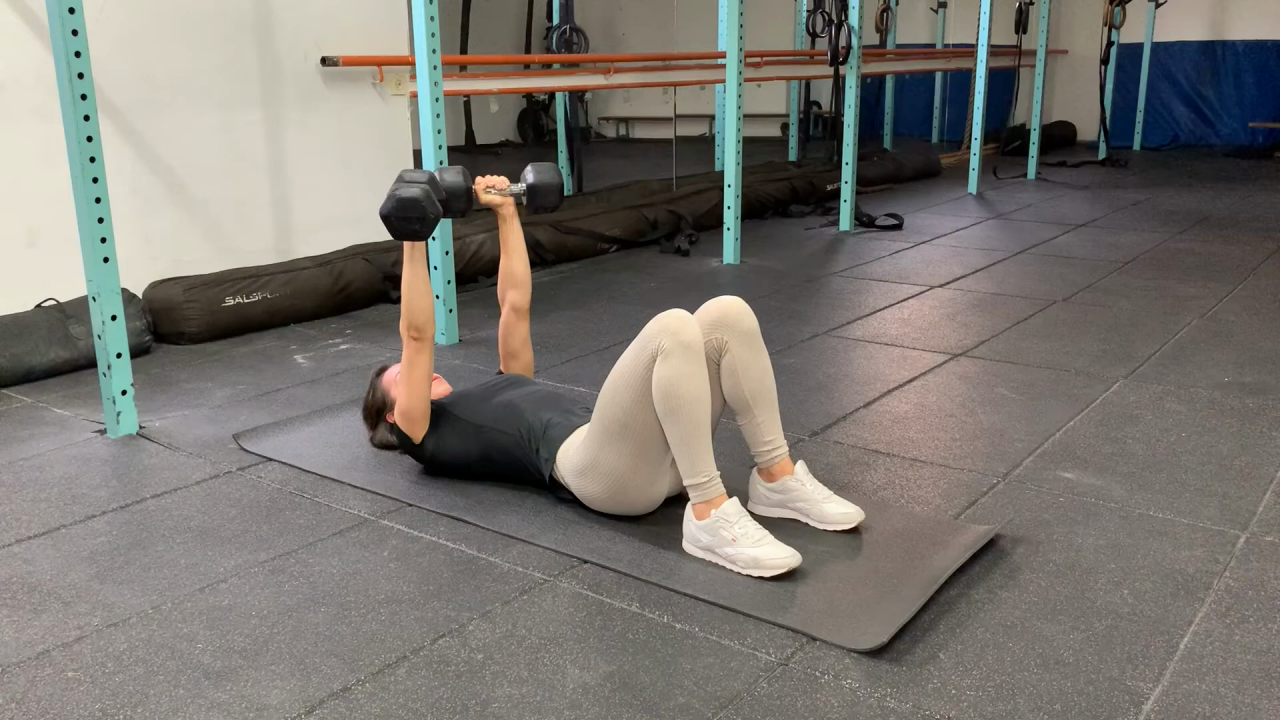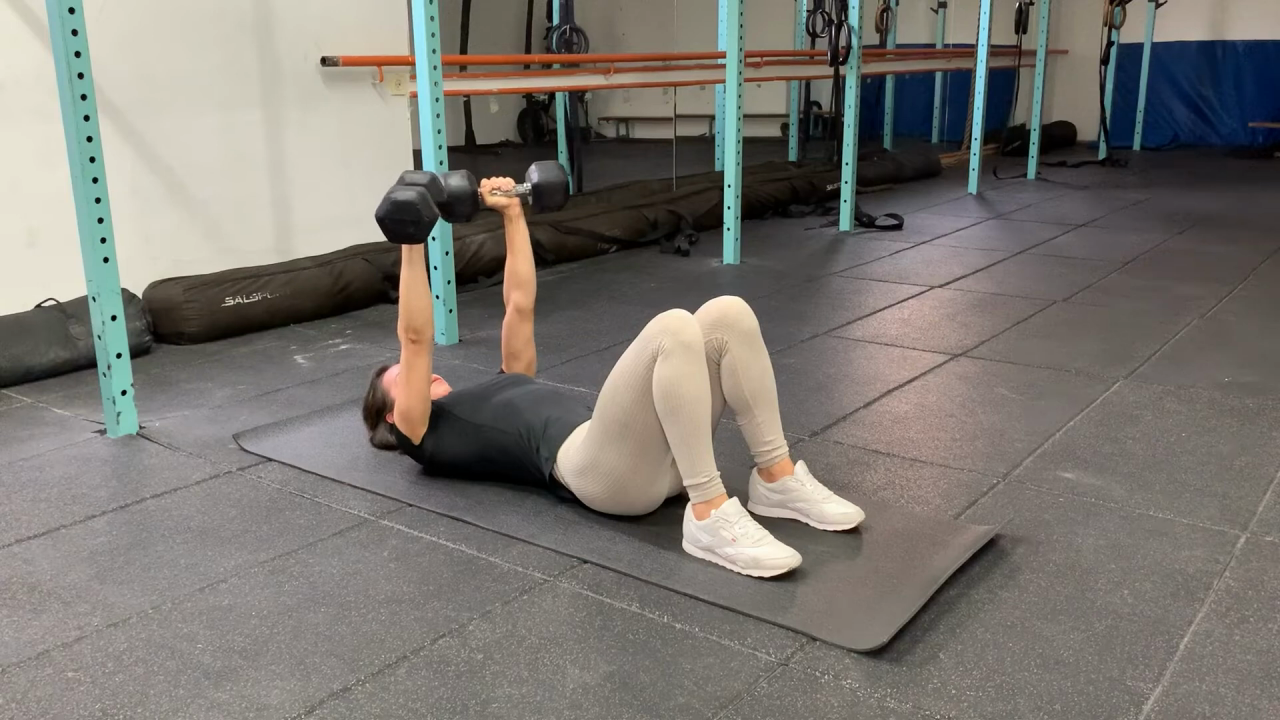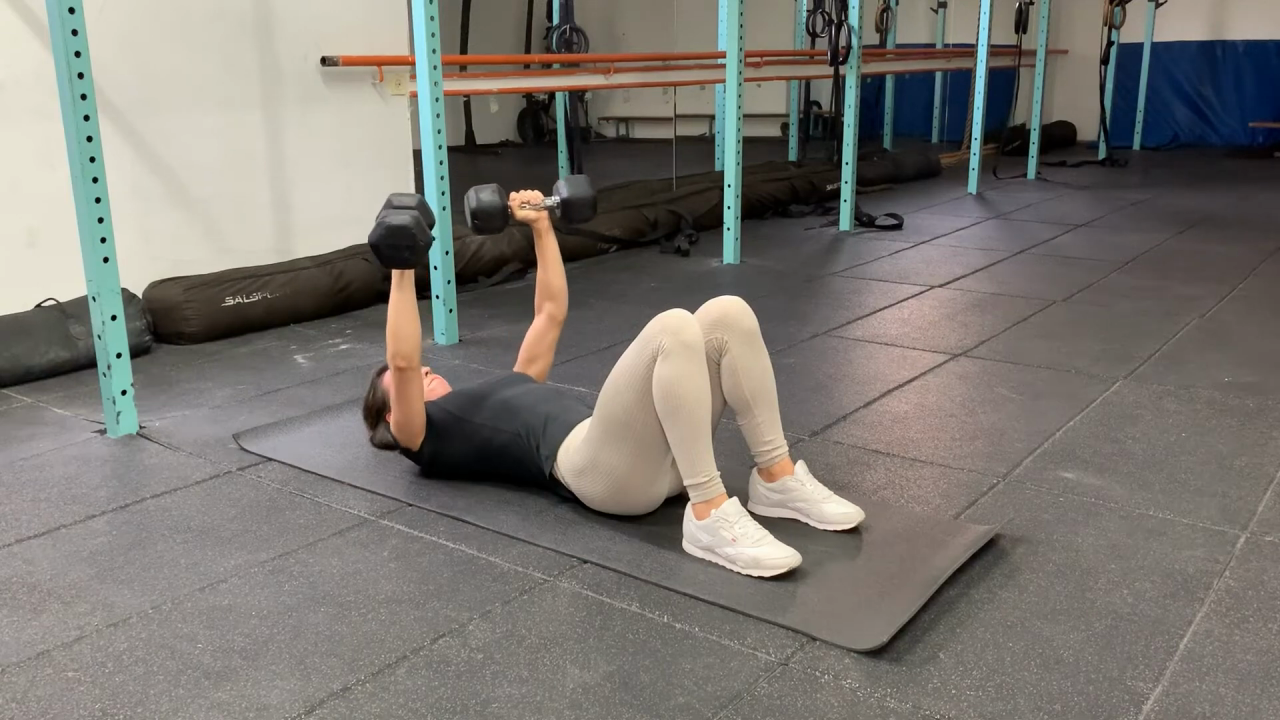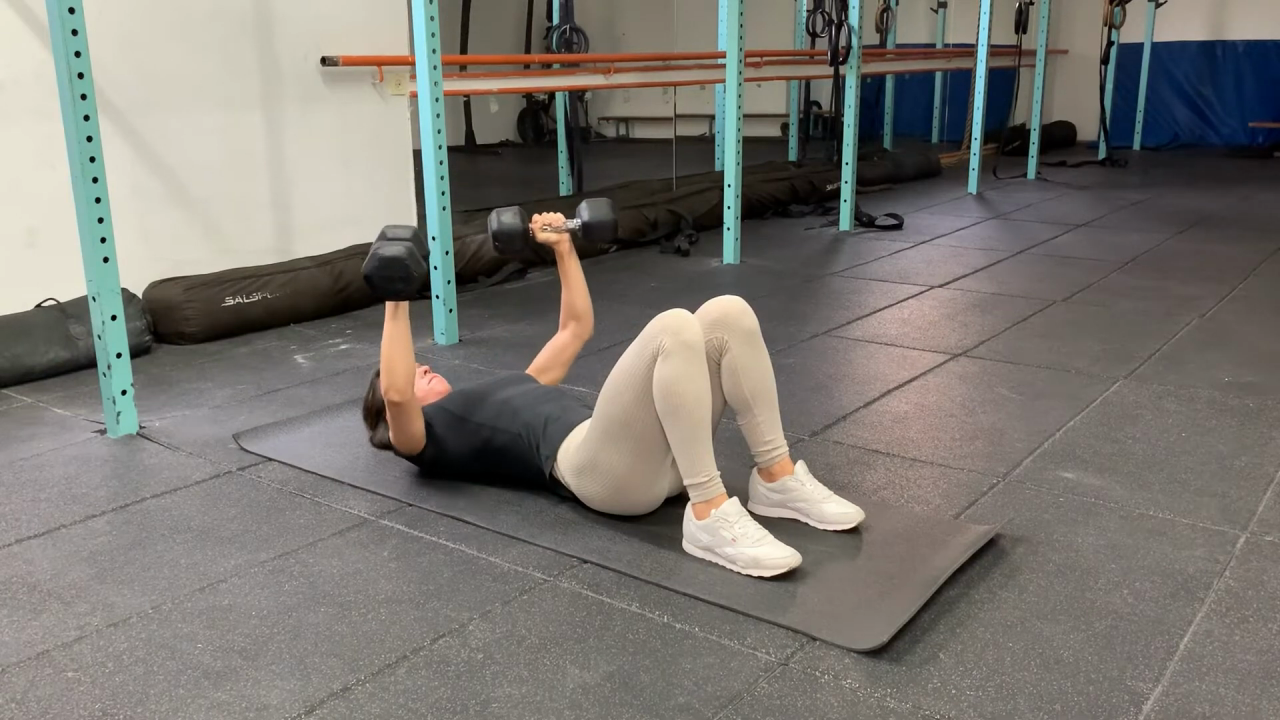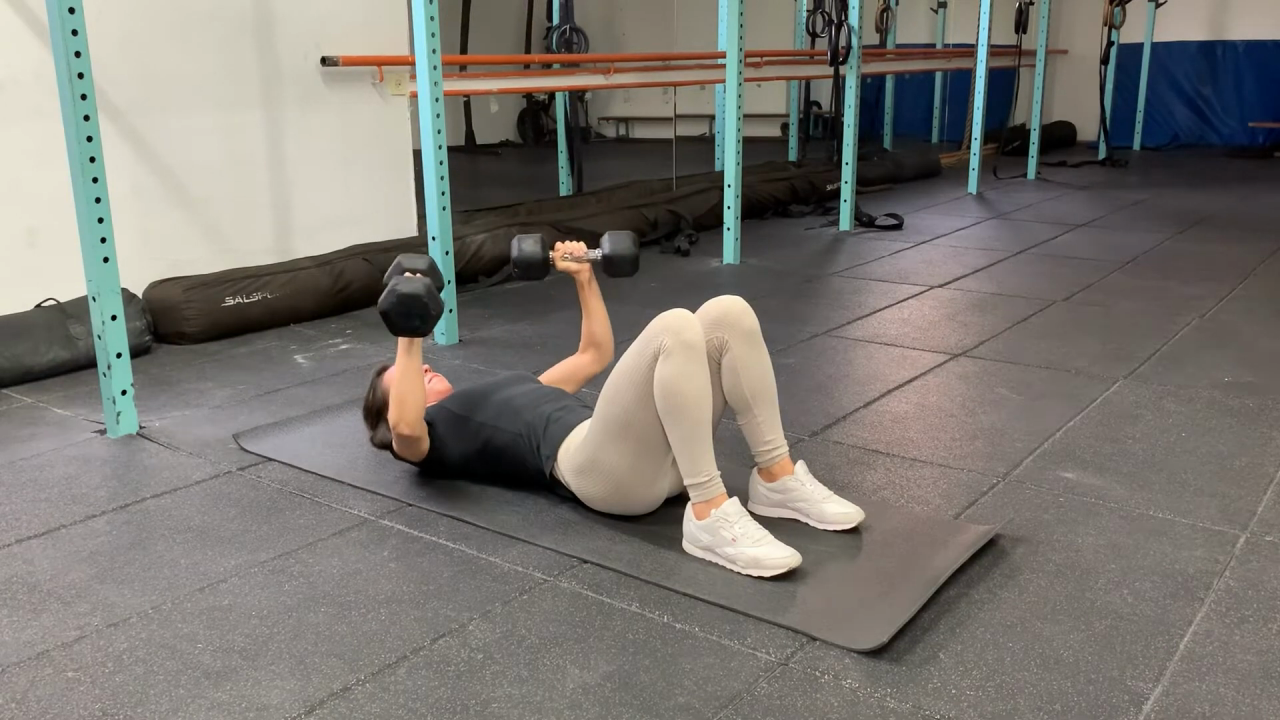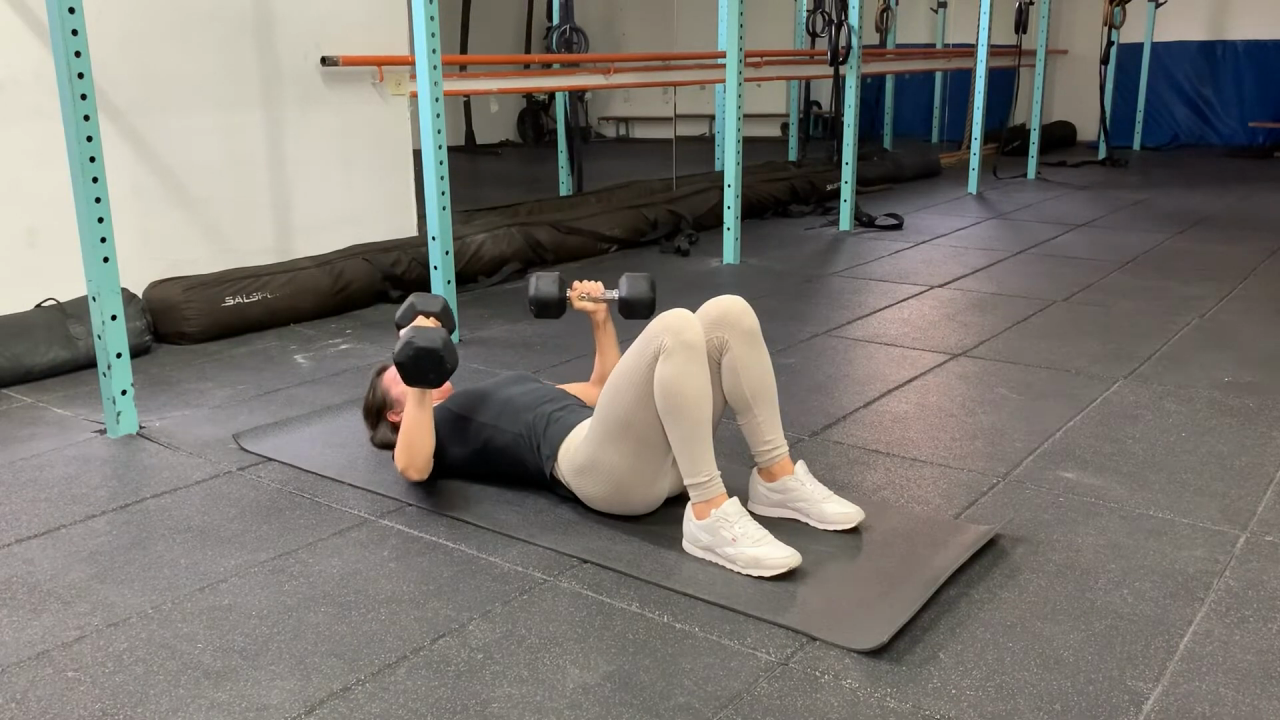
dt=0.7s
person 1, frame 1
left shoulder: (498, 391)
right shoulder: (428, 434)
left elbow: (516, 305)
right elbow: (417, 337)
left wrist: (506, 213)
right wrist: (414, 241)
left hip: (652, 456)
right hip: (596, 469)
left knee: (727, 314)
right knee: (673, 328)
left ankle: (777, 479)
right ankle: (709, 515)
person 1, frame 2
left shoulder: (500, 389)
right shoulder: (426, 434)
left elbow: (519, 305)
right elbow: (415, 340)
left wrist: (512, 214)
right wrist: (412, 243)
left hip: (654, 454)
right hip: (597, 467)
left knee: (728, 313)
right knee: (674, 328)
left ankle: (777, 479)
right ankle: (710, 516)
person 1, frame 3
left shoulder: (506, 388)
right shoulder: (426, 437)
left elbow: (551, 313)
right elbow: (402, 362)
left wrist: (541, 227)
right wrist: (402, 269)
left hip: (655, 454)
right hip: (597, 466)
left knee: (727, 313)
right knee: (674, 328)
left ankle: (778, 480)
right ankle: (710, 516)
person 1, frame 4
left shoulder: (508, 386)
right shoulder: (425, 438)
left elbow: (576, 328)
right elbow: (395, 395)
left wrist: (563, 248)
right wrist: (396, 301)
left hip: (654, 452)
right hip: (595, 466)
left knee: (727, 313)
right knee: (673, 327)
left ankle: (778, 479)
right ankle: (710, 515)
person 1, frame 5
left shoulder: (503, 389)
right shoulder: (430, 435)
left elbow: (596, 355)
right elbow: (405, 427)
left wrist: (584, 279)
right wrist: (409, 333)
left hip: (655, 455)
right hip: (597, 467)
left knee: (728, 314)
right knee: (674, 328)
left ankle: (778, 480)
right ankle: (711, 516)
person 1, frame 6
left shoulder: (495, 392)
right shoulder: (429, 425)
left elbow: (603, 388)
right elbow: (413, 468)
left wrist: (600, 319)
left hip: (653, 451)
right hip: (595, 464)
left knee: (728, 312)
right knee: (674, 327)
left ankle: (778, 479)
right ankle: (710, 515)
